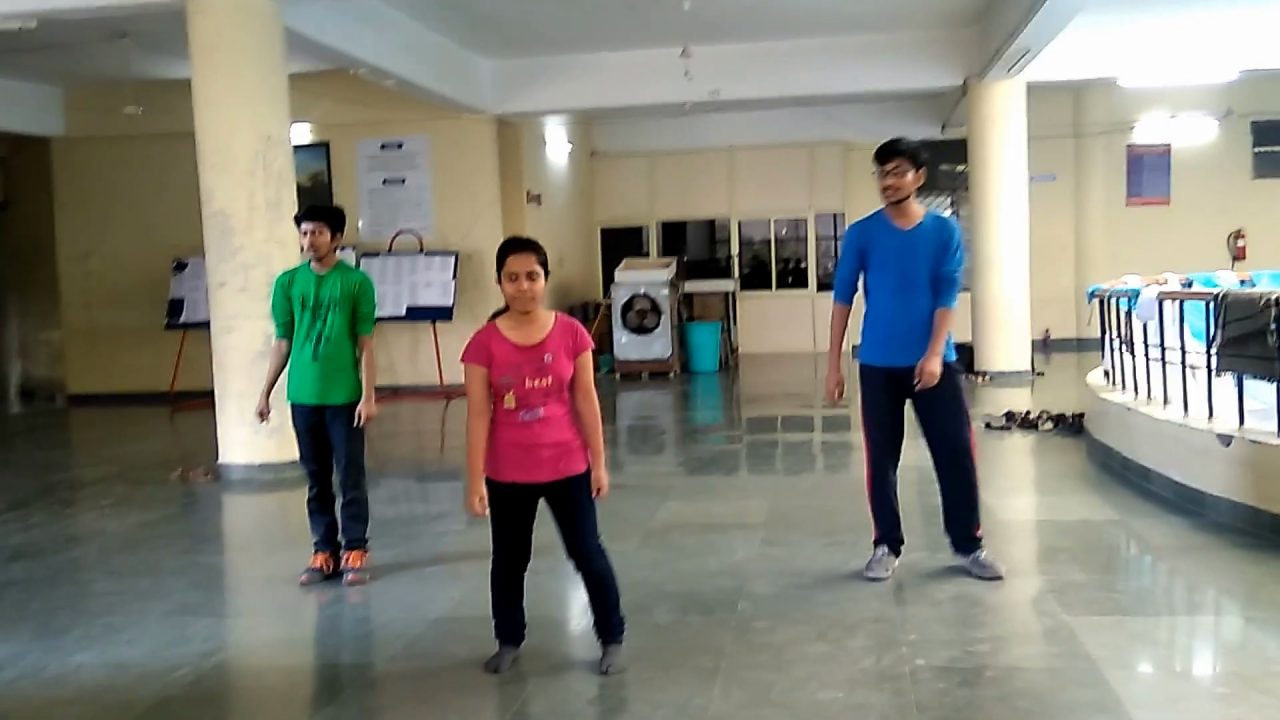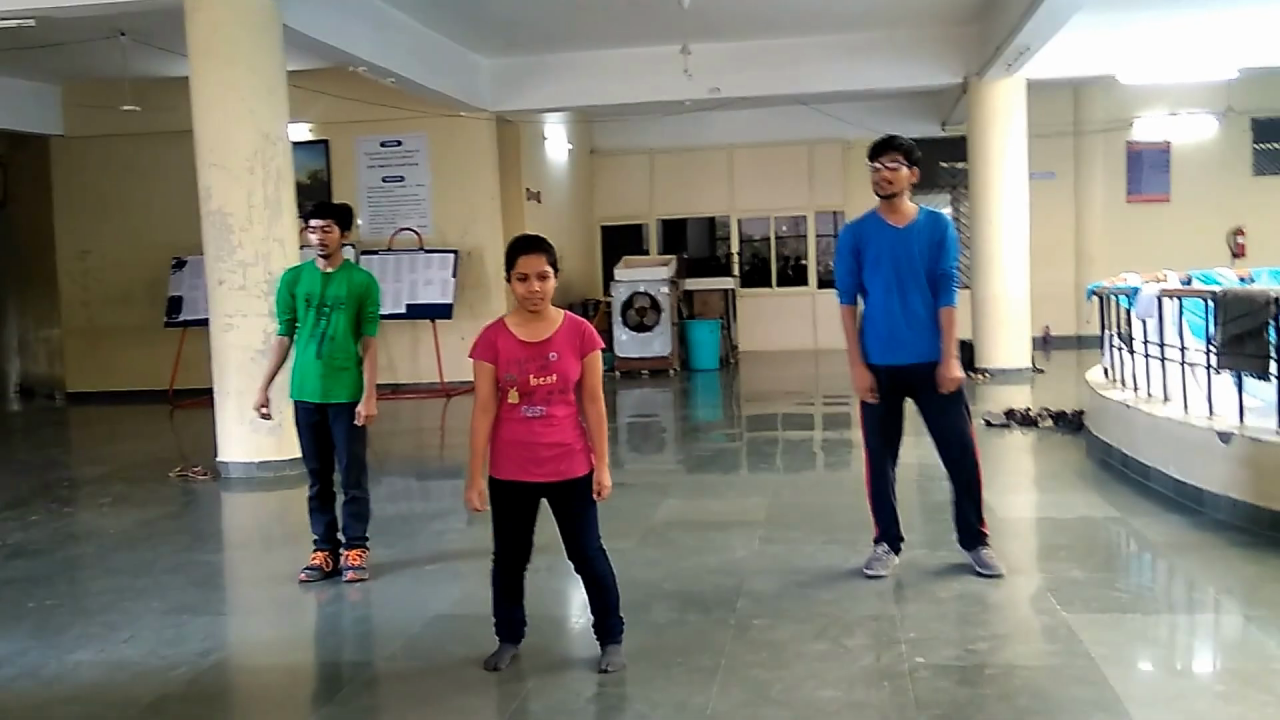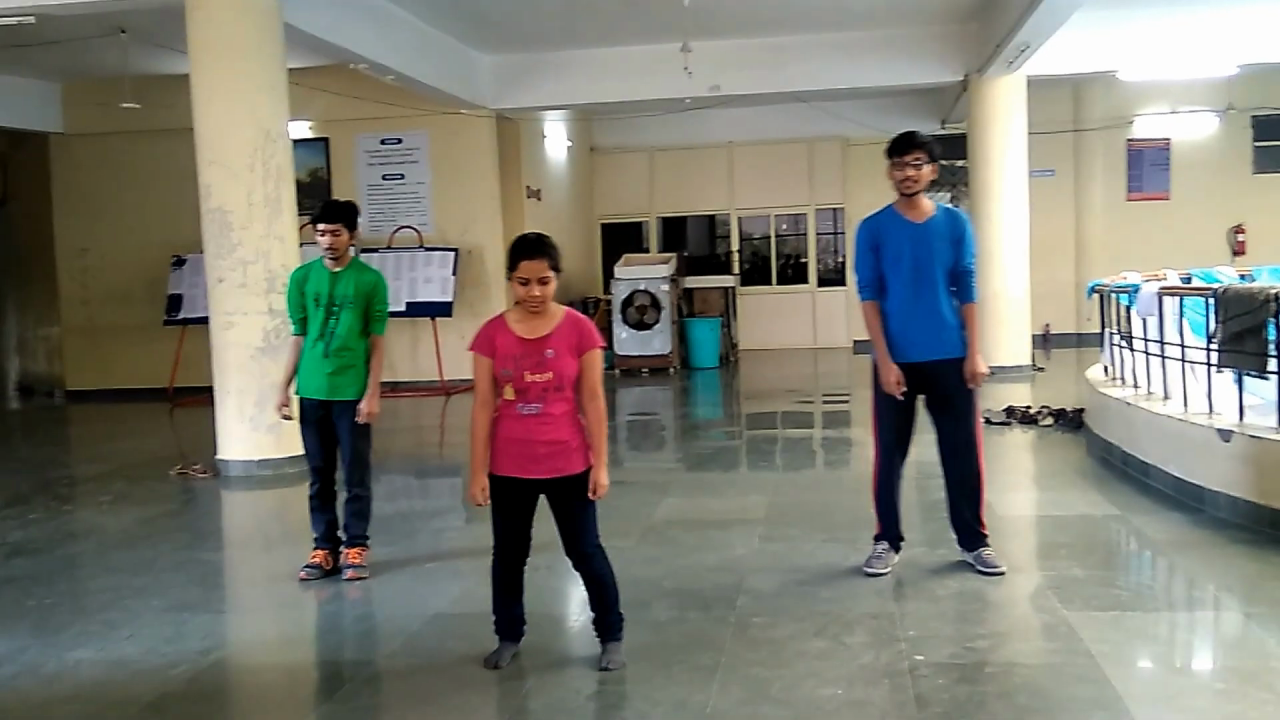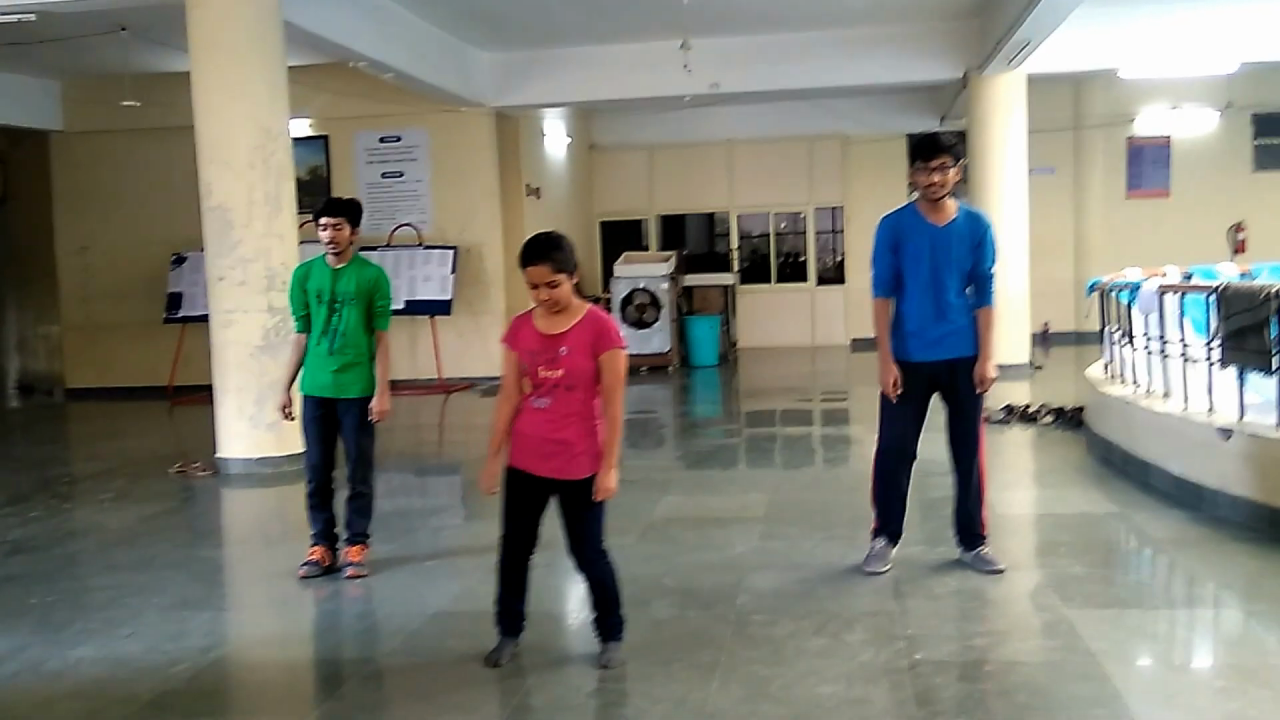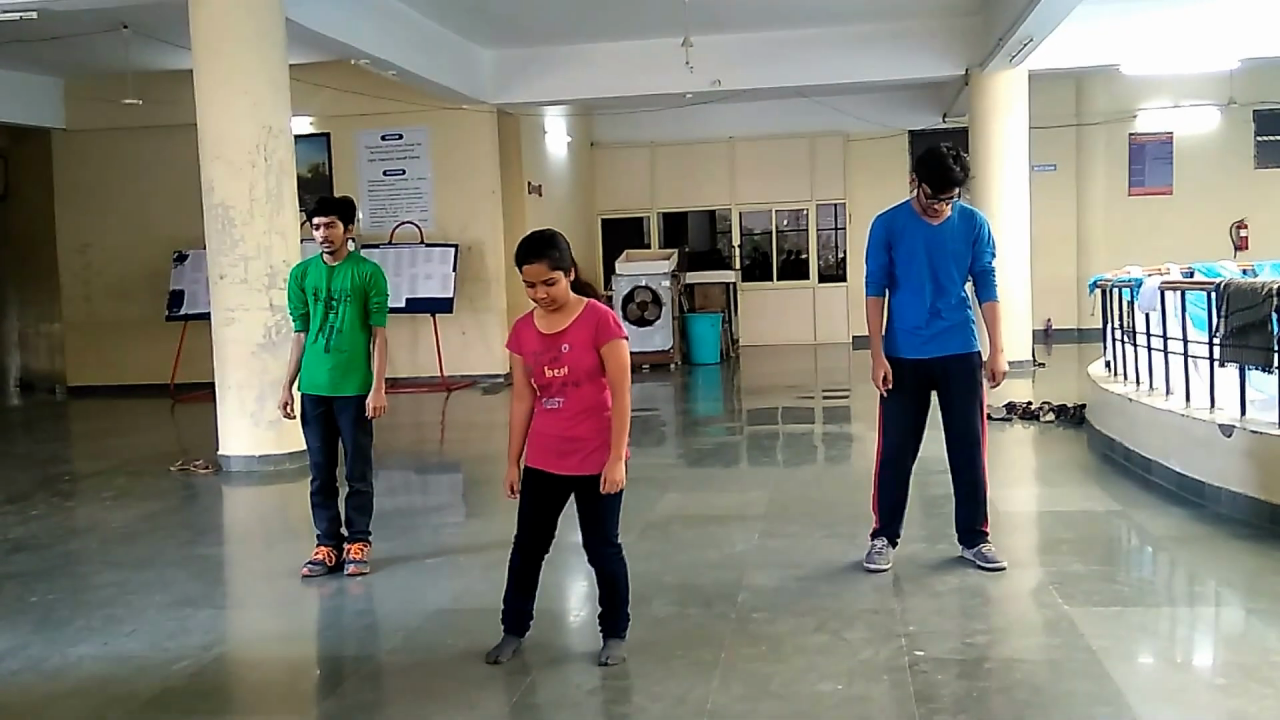
dt=0.3s
person 1, frame 1
left shoulder: (945, 230)
right shoulder: (861, 234)
left elbow: (947, 296)
right elbow: (843, 298)
left wrist: (934, 354)
right wrist: (834, 364)
left hip: (933, 360)
right hip: (879, 364)
left knee: (956, 452)
right knee: (882, 456)
left ankle: (968, 545)
right ankle: (887, 545)
person 1, frame 2
left shoulder: (938, 226)
right shoulder: (855, 234)
left elbow: (947, 294)
right elbow: (847, 300)
left wrist: (950, 357)
right wrist: (857, 364)
left hip: (931, 359)
right hip: (879, 362)
left knee: (960, 449)
right knee: (880, 455)
left ankle: (974, 540)
right ankle: (887, 542)
person 1, frame 3
left shoulder: (955, 223)
right shoulder: (873, 229)
left elbow: (967, 290)
right elbow: (869, 297)
left wrist: (974, 352)
right wrist: (884, 360)
left hip: (949, 357)
right hip: (897, 359)
left knee: (963, 450)
right knee: (890, 453)
left ankle: (973, 541)
right ankle: (887, 541)
person 1, frame 4
left shoulder: (976, 225)
right shoulder: (893, 226)
left elbow: (983, 295)
right elbow: (883, 295)
left wrist: (986, 357)
right wrist: (886, 360)
left hip: (962, 357)
right hip: (909, 358)
left knee: (968, 450)
right knee: (894, 448)
left ankle: (972, 540)
right ankle: (884, 536)
person 1, frame 5
left shoulder: (974, 224)
right shoulder: (888, 225)
left elbow: (986, 287)
right elbow: (875, 291)
left wrist: (997, 350)
right wrist: (878, 354)
left hip: (960, 352)
right hip: (903, 355)
left knee: (969, 446)
right knee: (895, 448)
left ankle: (973, 536)
right ankle: (884, 536)
person 2, frame 1
left shoulder: (571, 333)
right shoulder: (485, 342)
left elbow: (586, 401)
right elbow: (478, 415)
left wrist: (598, 462)
right wrist: (475, 483)
left hip: (568, 466)
right hip: (508, 473)
left knee: (588, 553)
right knee: (509, 558)
left ankle: (612, 639)
right ankle: (509, 641)
person 2, frame 2
left shoulder: (579, 331)
right shoulder: (492, 338)
left elbow: (593, 402)
right elbow: (484, 410)
left wrist: (602, 465)
right wrist: (475, 476)
left hip: (571, 468)
right hip: (510, 472)
left knee: (588, 555)
right knee: (509, 557)
left ankle: (611, 639)
right ankle: (509, 639)
person 2, frame 3
left shoulder: (579, 329)
right shoulder: (492, 334)
left elbow: (593, 400)
right elbow: (484, 406)
left wrist: (600, 463)
right wrist: (477, 471)
left hip: (569, 465)
right hip: (509, 468)
left knee: (585, 551)
right knee: (508, 553)
left ankle: (611, 636)
right ankle: (508, 637)
person 2, frame 4
left shoulder: (600, 327)
right shoulder: (520, 328)
left elbow: (612, 403)
right elbow: (509, 396)
left wrist: (609, 467)
right wrist: (493, 458)
left hip: (579, 465)
right hip: (525, 463)
left knee: (588, 552)
right knee: (514, 548)
left ankle: (611, 636)
right ankle: (509, 633)
person 2, frame 5
left shoulder: (600, 320)
right shoulder: (523, 330)
left elbow: (621, 394)
right elbow: (522, 399)
left wrist: (617, 459)
right wrist: (512, 461)
left hip: (595, 461)
right hip: (542, 462)
left knee: (602, 549)
right knee: (527, 546)
left ankle: (614, 634)
right ankle: (513, 631)
person 3, frame 1
left shoulder: (356, 282)
right shoulder: (288, 282)
left elbow: (365, 343)
right elbow: (283, 341)
left wrist: (369, 395)
right wrist: (266, 392)
left hip: (344, 395)
right hip: (304, 395)
left knee: (350, 477)
right knee: (316, 479)
left ankle: (355, 550)
right ankle: (325, 550)
person 3, frame 2
left shoulder: (362, 282)
right shoulder: (293, 279)
left elbow: (369, 344)
right elbow: (284, 338)
left wrist: (370, 395)
right wrist: (265, 386)
left hip: (346, 394)
right hip: (306, 393)
left knee: (353, 477)
right knee: (318, 478)
left ankle: (355, 549)
right ankle: (324, 549)
person 3, frame 3
left shoulder: (370, 280)
right shoulder: (302, 278)
left elbow: (376, 342)
right elbow: (299, 338)
left wrist: (373, 393)
right wrist: (284, 387)
left hip: (352, 391)
right hip: (313, 391)
left knee: (356, 475)
right knee: (319, 475)
left ankle: (356, 547)
right ankle: (324, 548)
person 3, frame 4
left shoulder: (372, 276)
right shoulder: (305, 274)
left elbow: (381, 338)
right elbow: (301, 335)
left wrist: (382, 391)
right wrist: (286, 387)
left hip: (357, 389)
right hip: (316, 389)
left knee: (359, 473)
right knee: (317, 472)
left ankle: (356, 545)
right ankle: (321, 545)
person 3, frame 5
left shoulder: (368, 273)
right shoulder: (302, 274)
left elbow: (378, 335)
right elbow: (300, 335)
left wrist: (378, 387)
right wrist: (287, 387)
left hip: (355, 388)
right hip: (314, 388)
left knee: (358, 471)
right knee: (321, 472)
left ankle: (358, 543)
right ankle: (328, 544)
